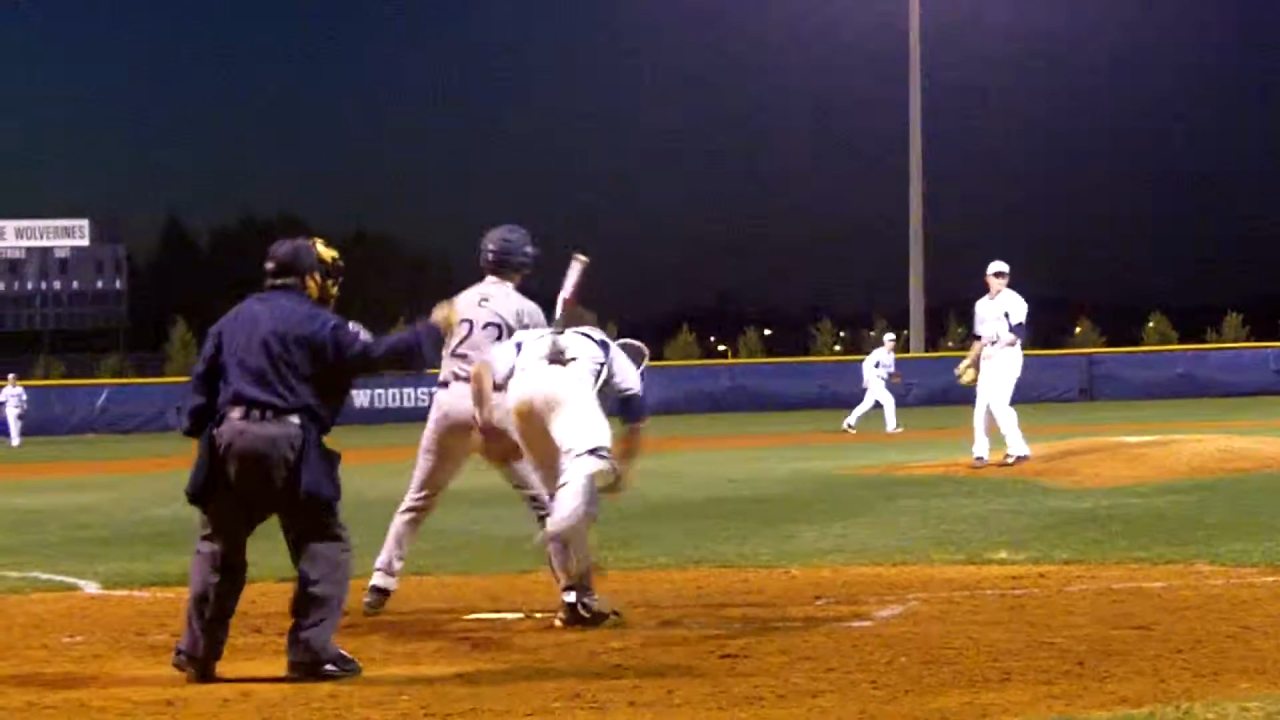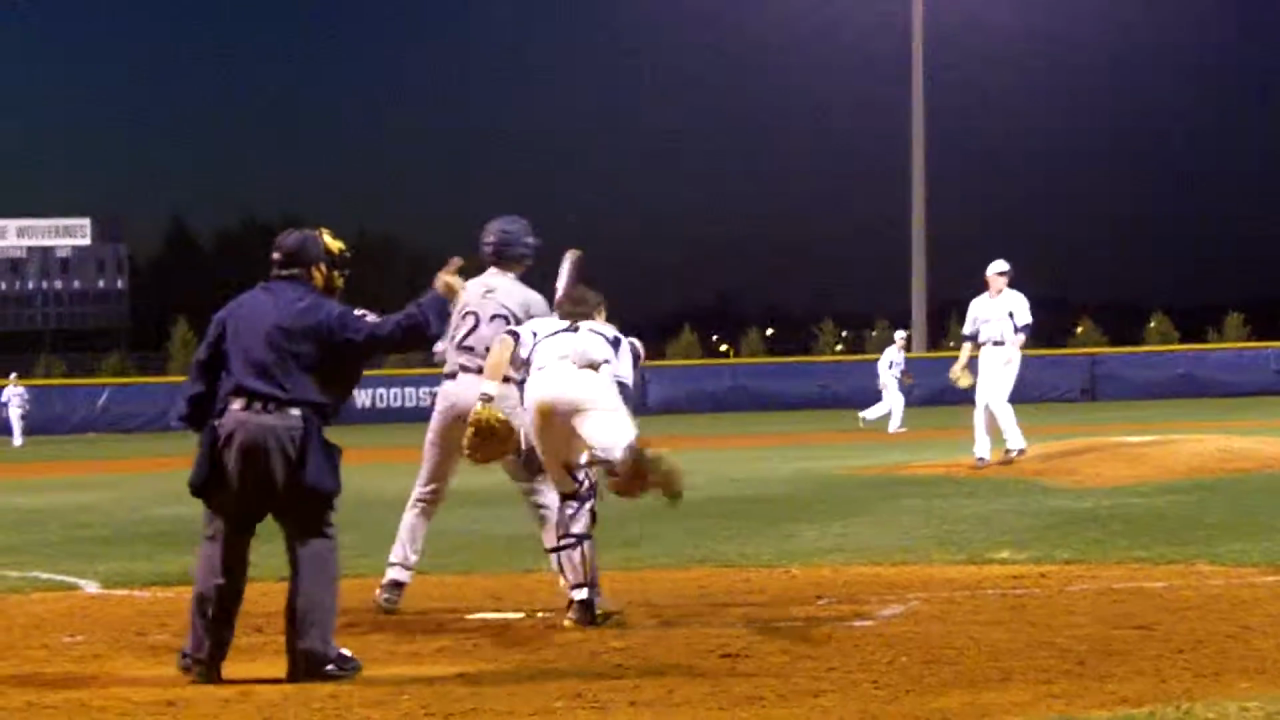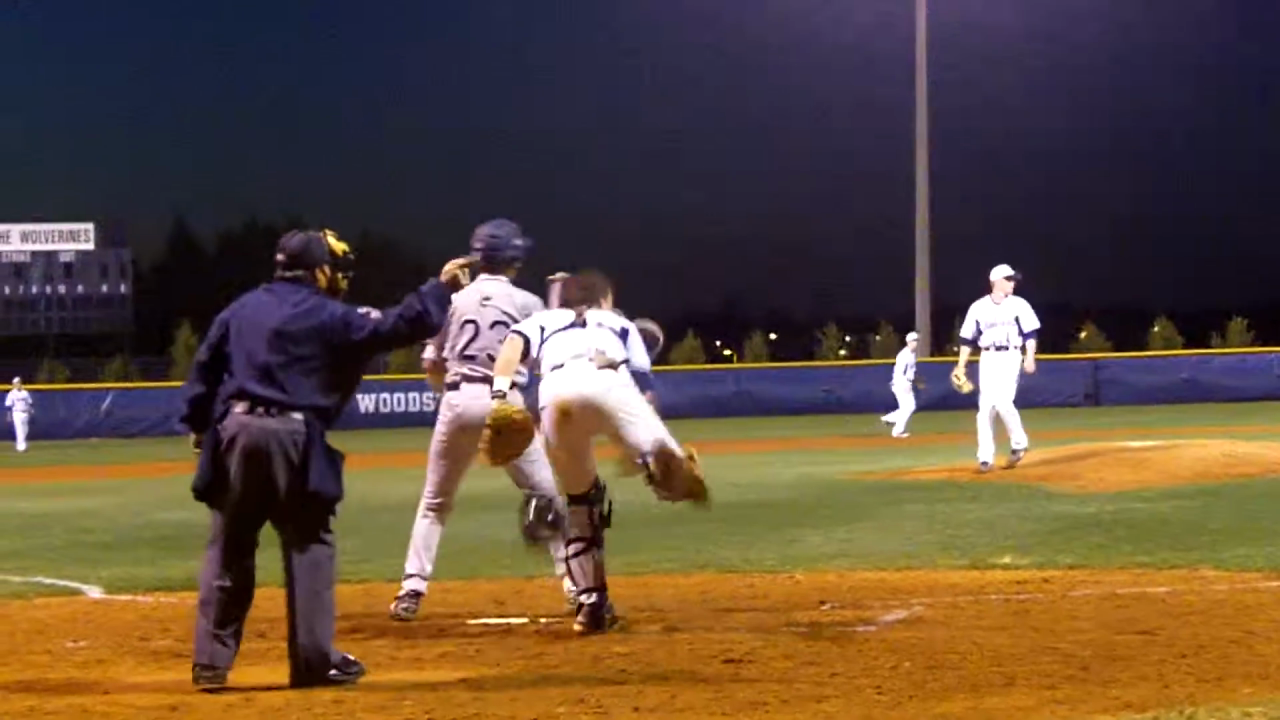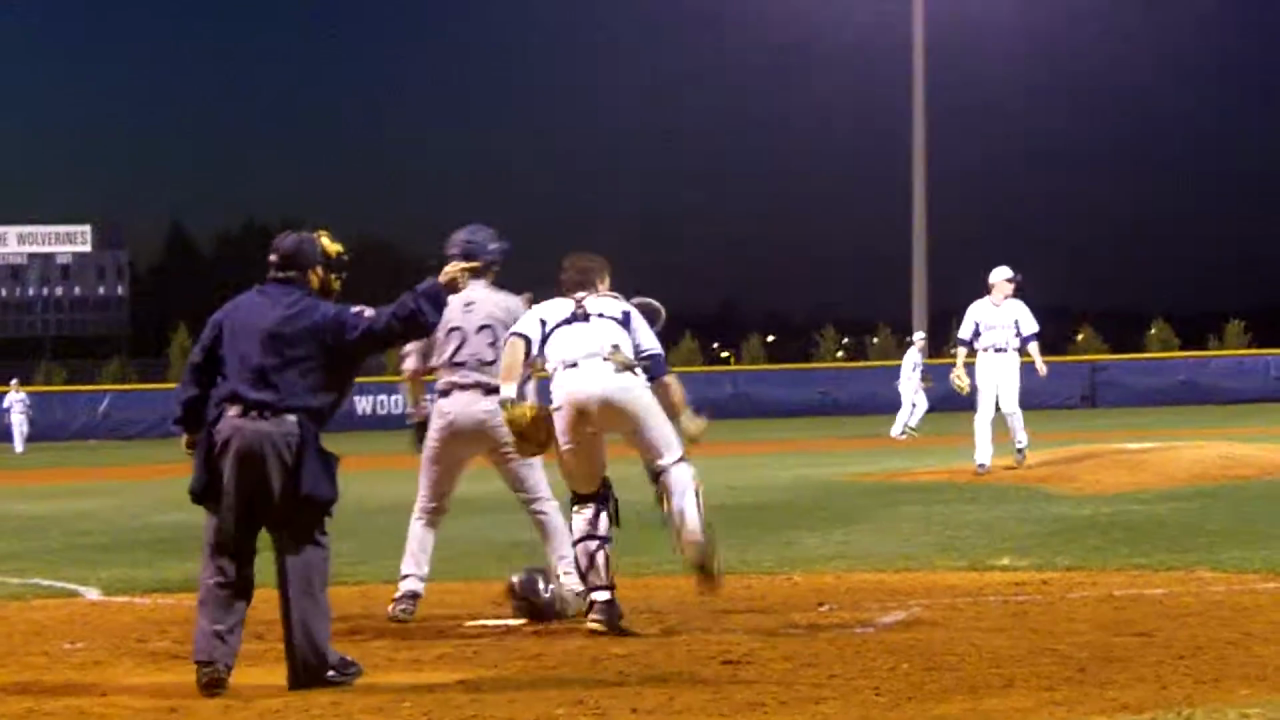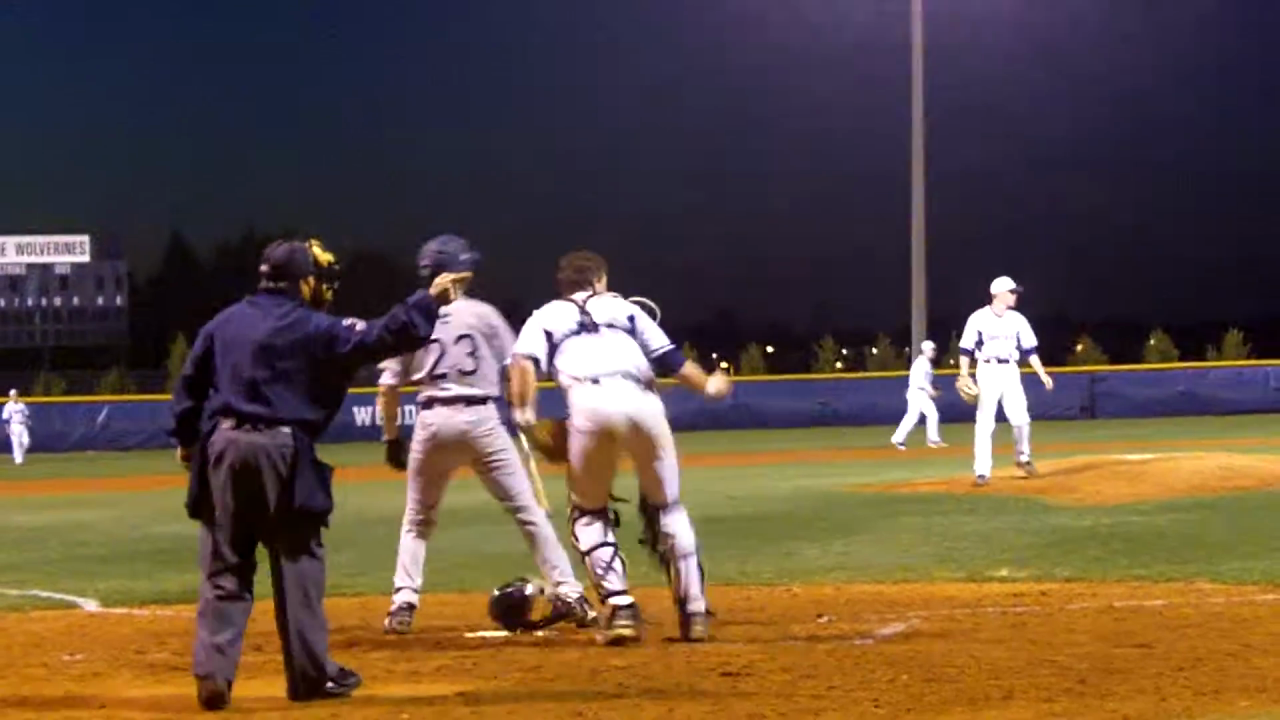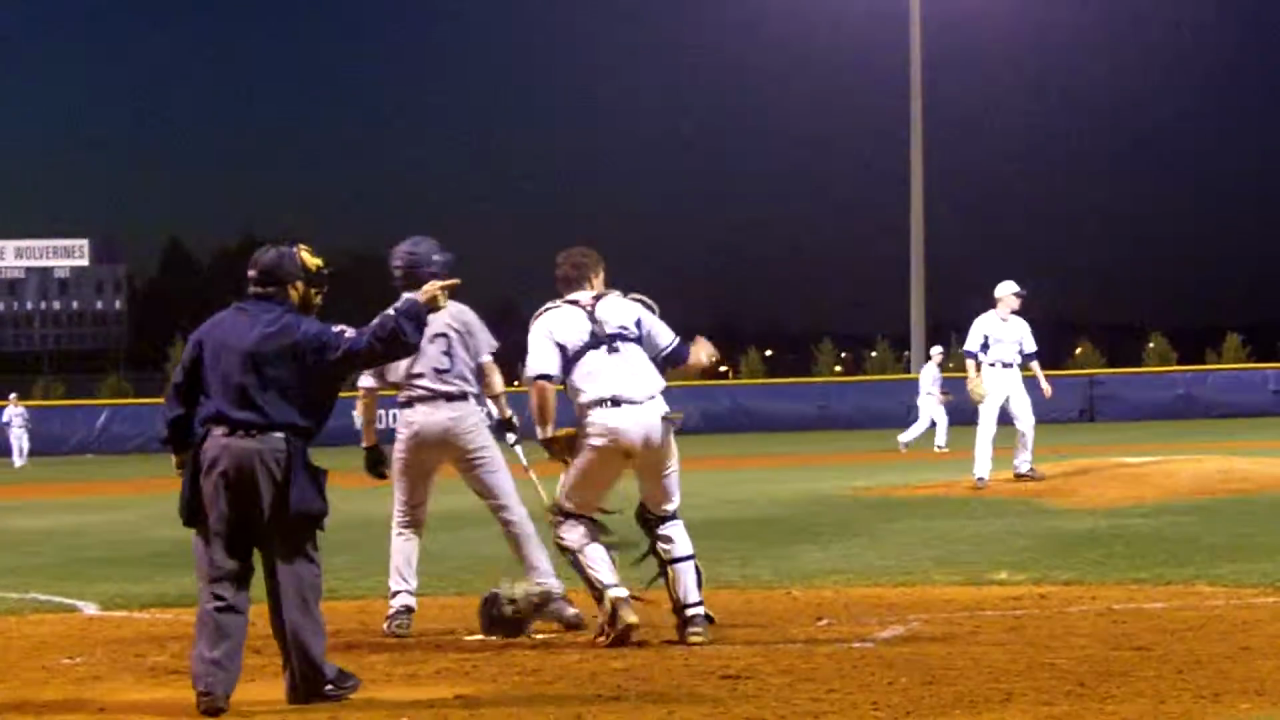
dt=0.1s
person 1, frame 1
left shoulder: (234, 318)
right shoulder: (319, 324)
left elbow: (202, 381)
right elbow: (379, 354)
left wrist: (201, 432)
right wrist: (432, 328)
left hip: (231, 435)
right hip: (289, 440)
left knee: (217, 546)
right knee: (321, 547)
left ankle: (198, 654)
right ankle: (311, 654)
person 1, frame 2
left shoulder: (238, 308)
right shoulder: (325, 315)
left elbow: (203, 369)
right elbow: (390, 334)
left wrist: (200, 423)
right wrist: (438, 298)
left hip: (232, 427)
right hip: (291, 433)
left knee: (222, 544)
right knee: (312, 545)
left ankle: (203, 654)
right ankle: (311, 654)
person 1, frame 3
left shoulder: (240, 309)
right shoulder: (330, 317)
left elbow: (204, 369)
right elbow: (396, 324)
left wrist: (198, 422)
right wrist: (441, 286)
left hip: (235, 430)
right hip: (293, 437)
left knee: (227, 552)
right knee: (307, 547)
left ankle: (212, 658)
right ankle: (314, 661)
person 1, frame 4
left shoulder: (233, 310)
right shoulder: (323, 318)
left elbow: (198, 370)
right elbow: (390, 324)
left wrist: (192, 424)
right wrist: (438, 288)
left hip: (229, 433)
right hip: (287, 438)
left knee: (225, 553)
right knee: (301, 551)
left ankle: (212, 658)
right ankle: (311, 663)
person 1, frame 5
left shoulder: (223, 323)
right shoulder: (313, 329)
left elbow: (189, 385)
right elbow: (378, 337)
left wrist: (187, 437)
right wrist: (427, 300)
left hip: (222, 446)
right hip: (281, 451)
left knee: (223, 566)
right knee: (296, 562)
left ankle: (212, 672)
right ankle: (311, 674)
person 1, frame 6
left shoulder: (212, 328)
right shoulder: (302, 334)
left elbow: (181, 391)
right elbow: (369, 344)
left wrist: (181, 444)
right wrist: (417, 306)
left hip: (215, 452)
right hip: (275, 456)
left knee: (221, 573)
right knee: (292, 567)
right ankle: (310, 677)
person 2, frame 1
left shoulder: (462, 300)
right shoulder: (527, 310)
left hip: (448, 399)
left knee: (418, 500)
right knee: (541, 494)
left ankle: (381, 584)
person 2, frame 2
left shoulder: (463, 293)
right shoulder: (531, 300)
left elbow: (444, 350)
left hip: (453, 392)
right hip: (500, 397)
left knee: (426, 493)
right knee: (541, 491)
left ankle: (395, 579)
person 2, frame 3
left shoulder: (451, 300)
right shoulder: (527, 303)
left elbow: (433, 363)
left hip: (457, 401)
left knee: (435, 503)
right knee: (546, 496)
left ankle: (411, 589)
right ankle: (574, 587)
person 2, frame 4
left shoulder: (437, 307)
right shoulder: (510, 306)
left elbow: (413, 371)
left hip: (449, 409)
right hip: (497, 409)
left knee: (428, 508)
right knee: (541, 502)
left ankle: (409, 590)
right ankle: (573, 588)
person 2, frame 5
right shoulder: (483, 314)
left elbow: (389, 387)
left wrist: (391, 438)
left hip: (432, 421)
right hip: (481, 418)
left knee: (418, 520)
right knee: (528, 511)
left ankle: (404, 603)
right ankle: (569, 596)
person 2, frame 6
right shoulder: (458, 313)
left elbow: (367, 391)
right elbow: (488, 368)
left wrist: (370, 445)
right wrist: (505, 414)
left hip: (414, 420)
right hip: (462, 416)
left knee: (407, 521)
right knee: (509, 508)
left ankle: (400, 606)
right ankle: (550, 595)
person 3, frame 1
left shoulder: (524, 340)
right shoulder: (604, 345)
left elbow: (482, 370)
right elbow: (634, 409)
left wrist: (486, 419)
right wrist: (625, 459)
left hip: (520, 392)
right hip: (566, 382)
left knee: (562, 489)
right knee: (589, 465)
left ankle: (578, 601)
person 3, frame 2
left shoulder: (538, 328)
right shoulder: (614, 338)
left elbow: (506, 341)
right elbow: (622, 395)
left wrist: (488, 395)
right wrist: (628, 460)
left hip: (539, 392)
right hip: (589, 384)
left knee: (573, 494)
right knee: (619, 451)
left ankle: (582, 599)
right ankle: (638, 464)
person 3, frame 3
left shoulder: (544, 320)
right shoulder: (622, 325)
left elbow: (514, 344)
right elbow: (643, 385)
left wrist: (502, 392)
left hip: (555, 390)
right hip: (604, 381)
left knee: (581, 501)
right knee: (663, 460)
left ankle: (591, 604)
right ankle: (674, 460)
person 3, frame 4
left shoulder: (543, 311)
right shoulder: (623, 309)
left elbow: (516, 343)
right elbow: (660, 374)
left wrist: (509, 397)
right wrist: (686, 418)
left hip: (569, 390)
right hip: (620, 381)
left knee: (588, 500)
right knee: (671, 463)
left ankle: (602, 602)
right ankle: (694, 543)
person 3, frame 5
left shoulder: (545, 317)
right shoulder: (624, 308)
left elbow: (522, 364)
right elbow: (672, 362)
left wrist: (526, 417)
right wrist: (707, 385)
left hip: (591, 408)
right hip: (641, 402)
left knee: (590, 516)
right knee: (667, 509)
left ankle: (620, 609)
right ankle: (694, 612)
person 3, frame 6
left shoulder: (548, 321)
right shoulder: (627, 307)
left elbow: (541, 383)
right elbow: (679, 356)
left wrist: (546, 433)
right wrist: (701, 355)
left hip: (604, 425)
right hip: (652, 418)
left knee: (571, 519)
right knee: (662, 518)
left ankle: (615, 601)
right ankle: (693, 616)
person 4, frame 1
left shoulder: (1013, 299)
right shoulder: (981, 304)
left elbow: (1017, 331)
left wrist: (996, 348)
right wrist: (970, 359)
left hip: (1008, 356)
right hip: (988, 357)
left knee: (998, 403)
right knee: (982, 404)
left ankle: (1018, 450)
right ankle: (981, 453)
person 4, frame 2
left shoulder: (1016, 298)
right shoulder: (977, 303)
left elbow: (1024, 329)
right elbow: (969, 336)
left wrist: (1013, 351)
right wrist: (961, 361)
left hip: (1008, 353)
right hip: (986, 356)
left knee: (996, 400)
right knee: (981, 404)
left ankle: (1015, 443)
right ankle: (982, 453)
person 4, frame 3
left shoulder: (1019, 304)
right shoulder: (978, 307)
left elbow: (1030, 333)
right elbow: (966, 338)
left wrist: (1029, 357)
right wrist: (961, 364)
left hip: (1010, 357)
right hip: (988, 359)
left knee: (1002, 403)
right knee: (985, 409)
left ankle: (1018, 444)
right ankle: (985, 458)
person 4, frame 4
left shoulder: (1018, 307)
right shoulder: (977, 308)
left elbow: (1030, 336)
right elbow: (964, 339)
left wrist: (1038, 359)
right wrist: (959, 365)
left hip: (1009, 359)
right hip: (986, 361)
left knee: (1009, 405)
right knee: (984, 411)
left ankle: (1020, 443)
right ankle: (983, 460)
person 4, frame 5
left shoulder: (1018, 320)
right shoulder: (978, 318)
left elbow: (1029, 349)
right elbow: (965, 349)
left wrist: (1042, 373)
right wrist: (964, 374)
left hip: (1010, 371)
right hip: (988, 371)
left knee: (1019, 417)
right knee: (985, 422)
left ankle: (1023, 457)
right ankle: (982, 471)
person 4, frame 6
left shoulder: (1020, 324)
right shoulder: (983, 321)
left elbow: (1030, 354)
right elbow: (970, 352)
left wrist: (1042, 380)
right wrist: (972, 377)
left hip: (1013, 376)
right hip: (991, 376)
left knee: (1026, 422)
right knee: (987, 426)
left ankle: (1023, 467)
right ankle: (981, 474)
